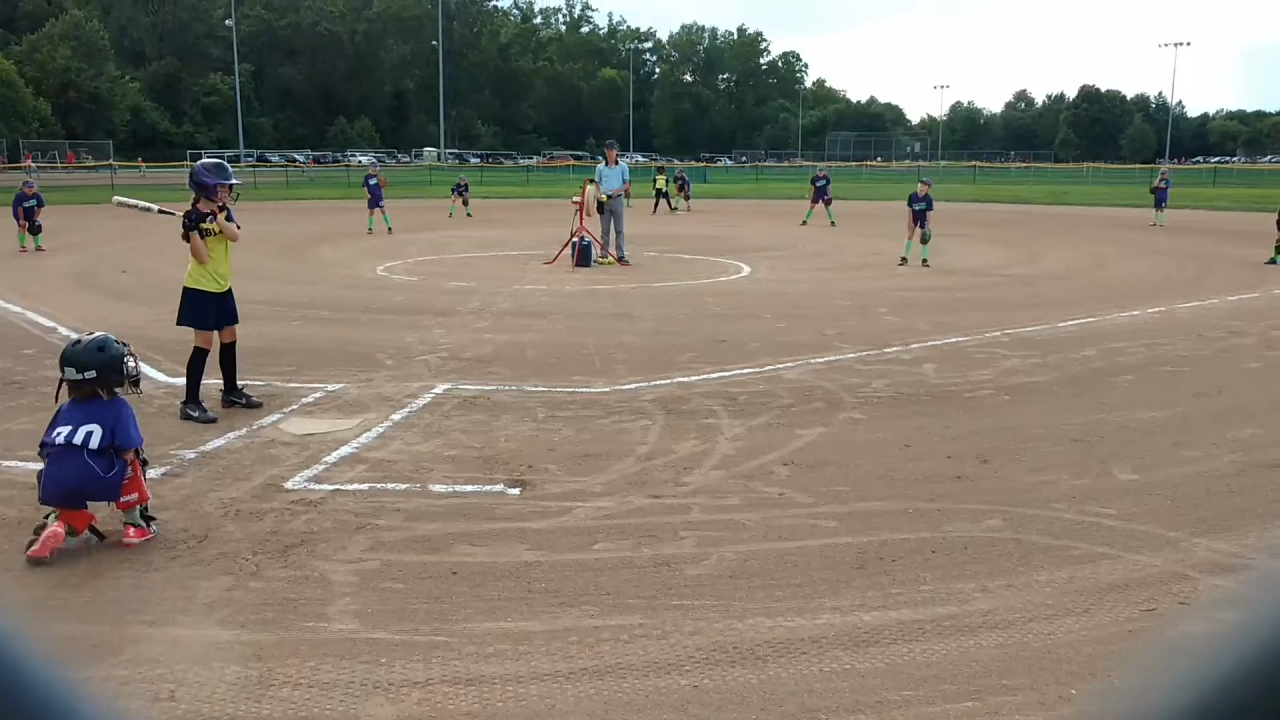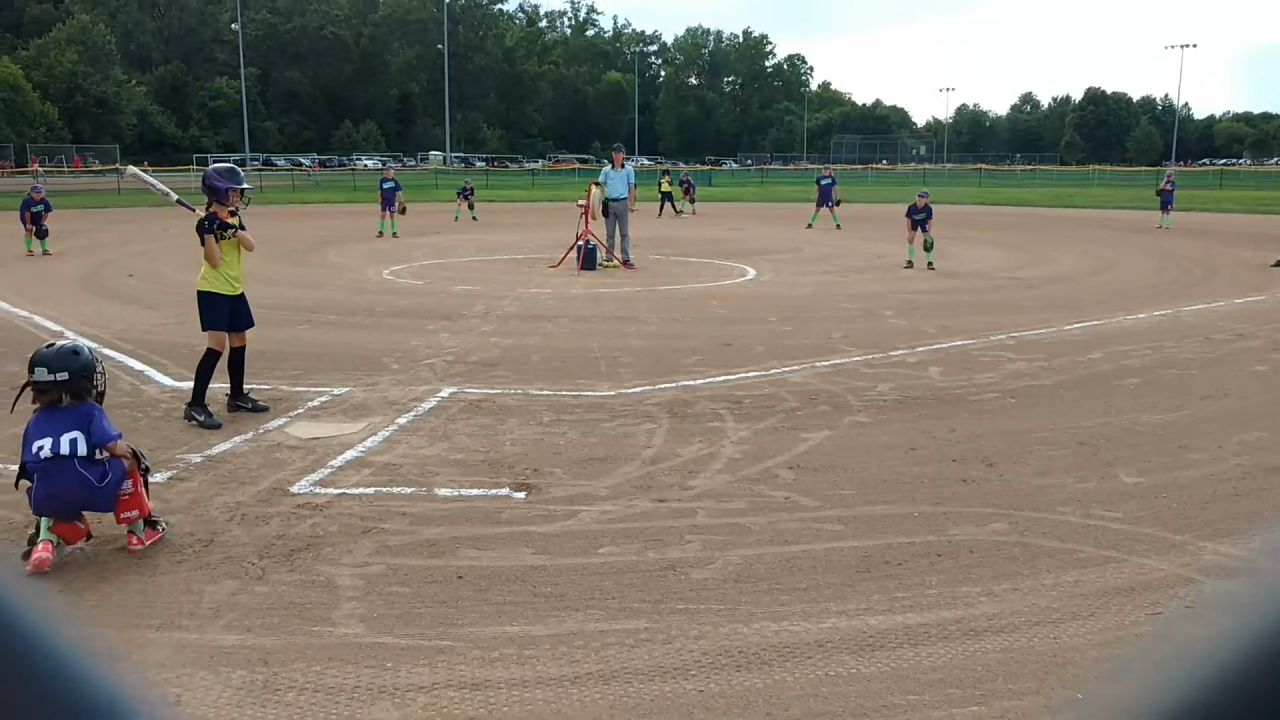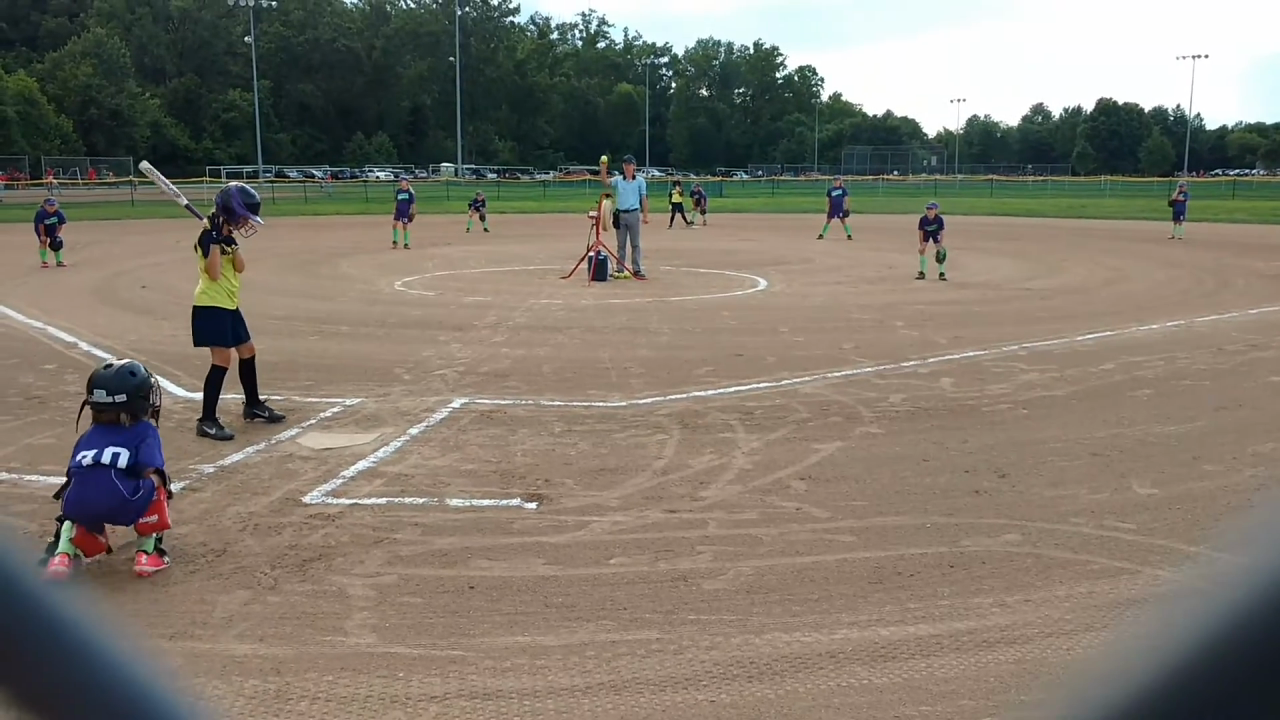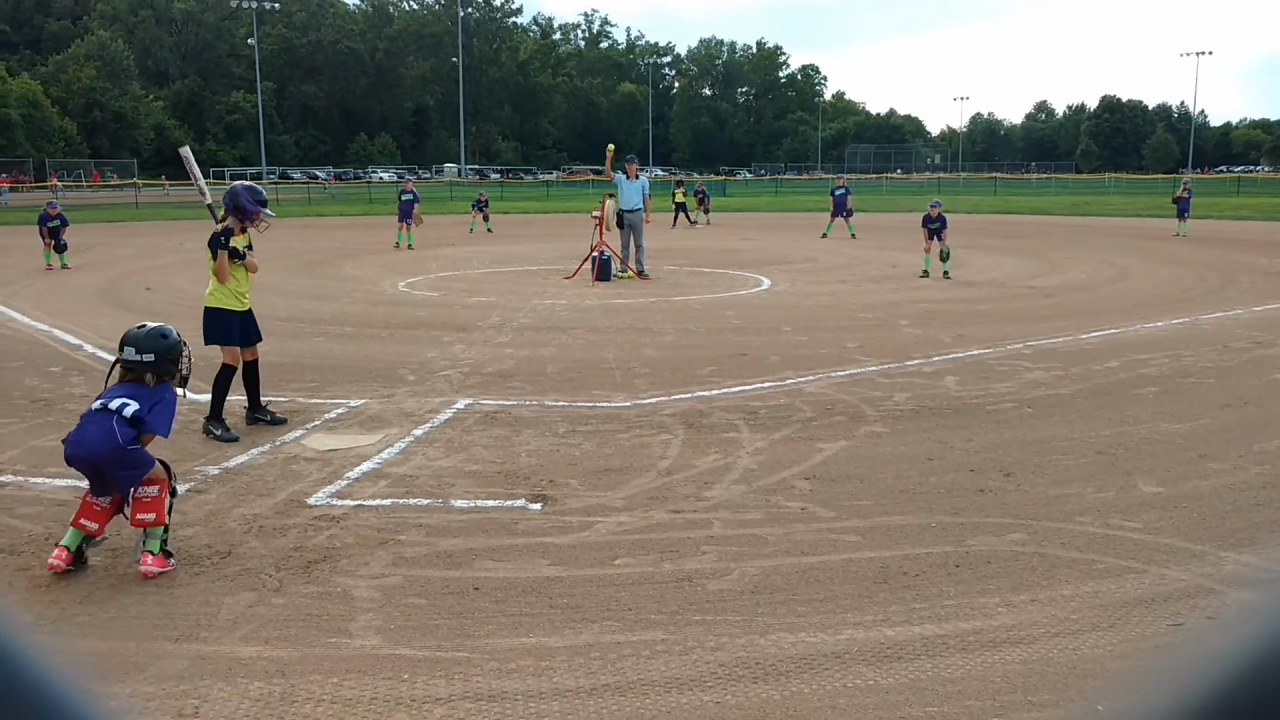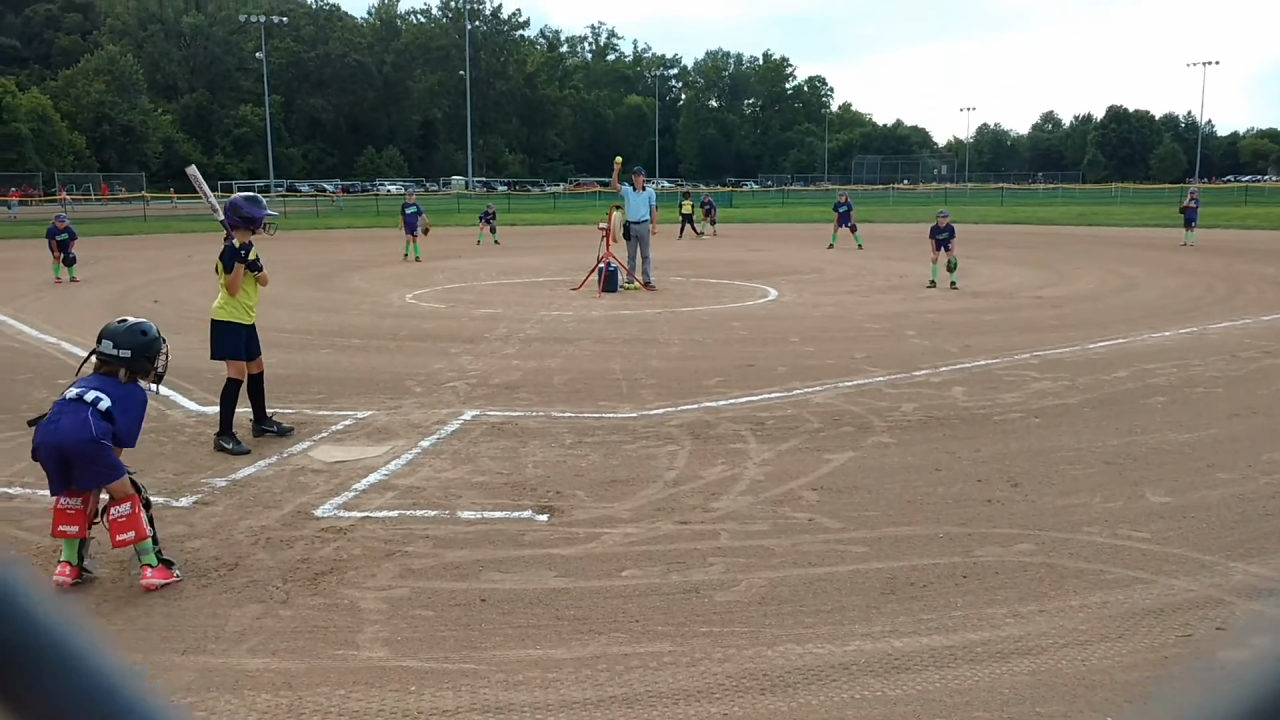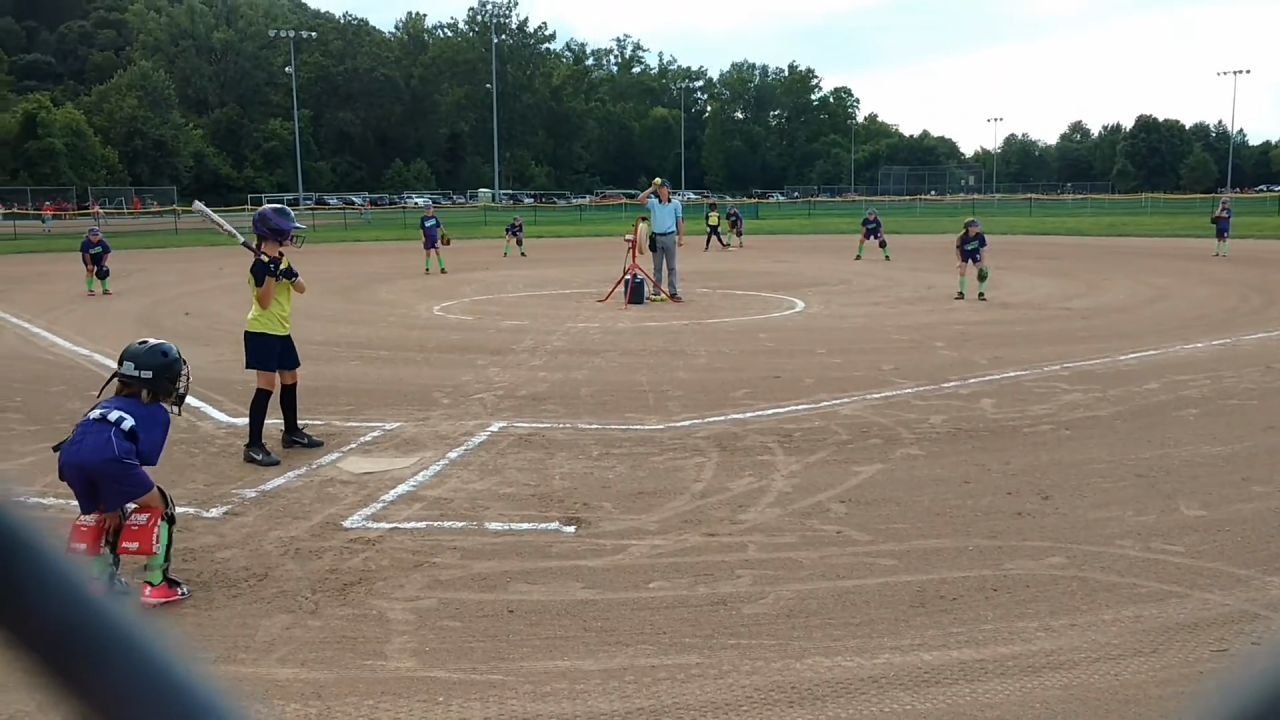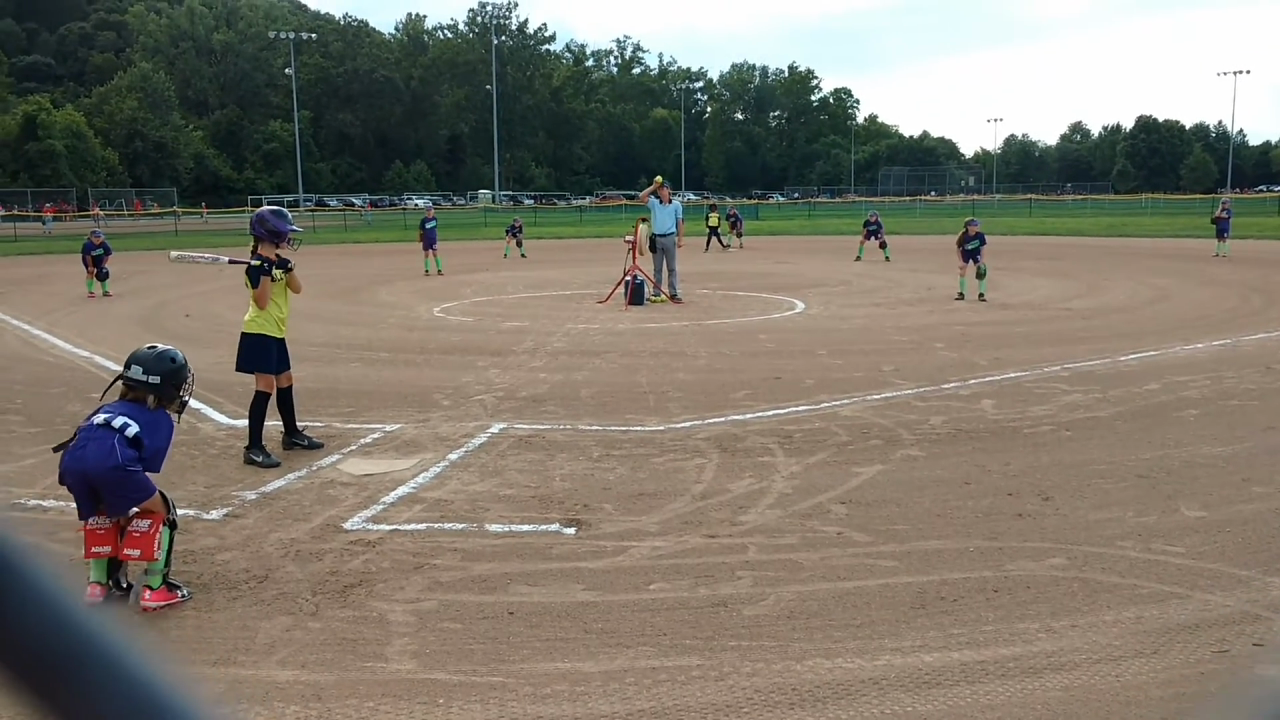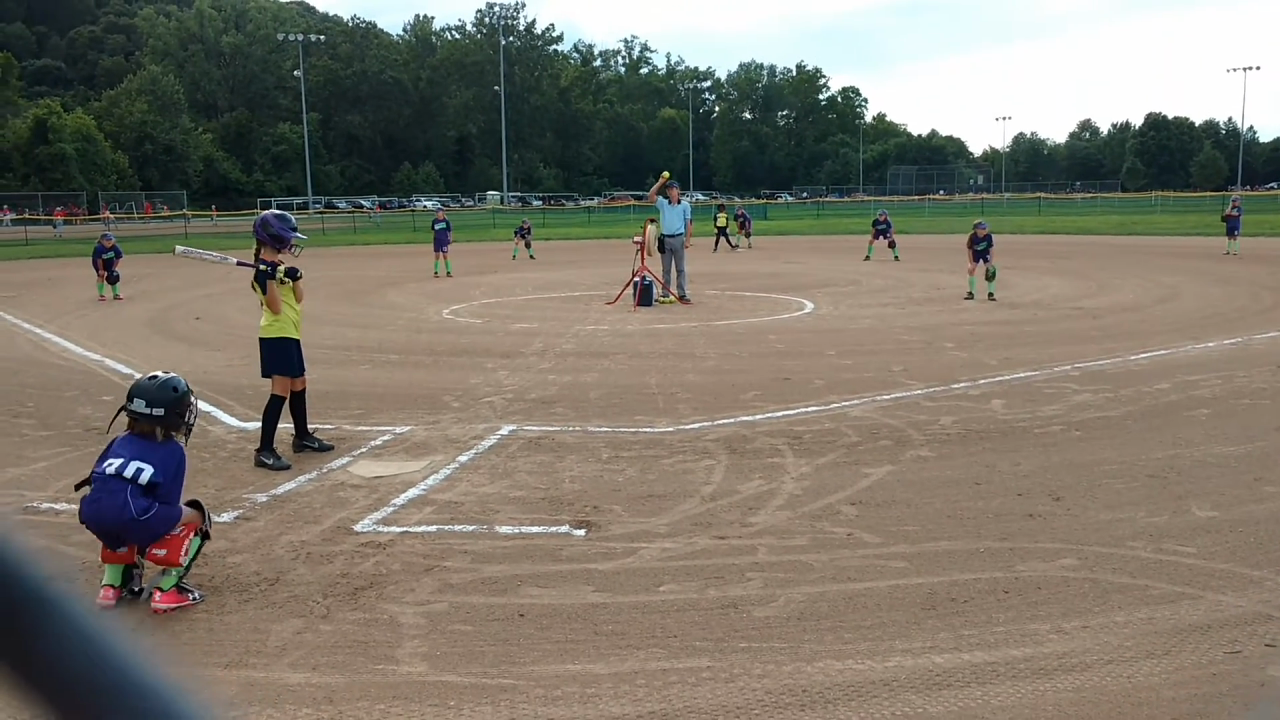
dt=0.4s
person 1, frame 1
left shoulder: (223, 211)
right shoulder: (192, 218)
left elbow: (235, 236)
right elbow: (202, 258)
left wrist: (214, 218)
right wrist: (192, 227)
left hip: (222, 286)
right hip: (200, 288)
left knee: (229, 338)
right knee: (204, 343)
left ankle: (231, 392)
right ankle: (190, 403)
person 1, frame 2
left shoulder: (234, 216)
right shoulder: (206, 223)
left elbow: (250, 246)
right elbow: (215, 261)
left wrist: (232, 229)
right wrist: (210, 232)
left hip: (235, 289)
right hip: (213, 290)
left knee: (239, 342)
right knee: (217, 346)
left ankle: (237, 396)
right ankle: (196, 405)
person 1, frame 3
left shoulder: (228, 234)
right shoulder: (208, 236)
left elbow: (240, 268)
right elbow: (213, 274)
left wrist: (232, 245)
right wrist: (214, 240)
left hip: (229, 304)
right hip: (212, 305)
left knee: (247, 352)
right knee: (222, 360)
left ankle: (253, 405)
right ankle: (207, 420)
person 1, frame 4
left shoulder: (244, 234)
right shoulder: (219, 238)
left elbow: (254, 268)
right elbow: (222, 277)
left wrist: (241, 256)
right wrist: (223, 247)
left hip: (242, 305)
right hip: (222, 306)
left knee: (251, 355)
right knee: (232, 360)
left ankle: (255, 409)
right ankle: (214, 420)
person 1, frame 5
left shoulder: (248, 247)
right shoulder: (231, 251)
left elbow: (264, 281)
right elbow: (232, 290)
left wrist: (257, 268)
right wrist: (239, 260)
left hip: (246, 318)
right hip: (229, 319)
left knee: (256, 367)
right knee: (237, 373)
left ankle: (261, 420)
right ankle: (224, 435)
person 1, frame 6
left shoulder: (280, 258)
right shoulder: (261, 263)
left elbow: (302, 288)
right elbow: (264, 303)
left wrist: (293, 276)
right wrist: (270, 274)
left hip: (280, 330)
right hip: (262, 330)
left knee: (290, 379)
right knee: (267, 385)
left ankle: (291, 432)
right ankle: (253, 446)
person 1, frame 7
left shoulder: (276, 260)
right shoulder: (257, 264)
left elbow: (297, 288)
right elbow: (261, 303)
left wrist: (289, 268)
right wrist: (265, 273)
left hip: (276, 332)
right hip: (259, 332)
left knee: (285, 381)
right knee: (265, 387)
left ankle: (292, 434)
right ankle: (253, 448)
person 1, frame 8
left shoulder: (279, 265)
right shoulder: (263, 269)
left elbow: (298, 298)
right elbow: (275, 308)
left wrist: (296, 277)
right wrist: (271, 278)
left hip: (289, 334)
right hip: (276, 335)
left knee: (298, 385)
right knee: (281, 390)
left ankle: (302, 436)
right ankle: (264, 451)
person 2, frame 1
left shoulder: (66, 408)
right shoulder: (117, 407)
left elbow: (46, 452)
right elbow: (126, 452)
right wrist: (128, 456)
left hip: (52, 486)
right hip: (93, 481)
left knee: (74, 513)
right knee: (132, 460)
left ankle: (57, 526)
right ankle: (135, 525)
person 2, frame 2
left shoulder: (35, 422)
right shoulder: (90, 411)
left elbow: (29, 469)
right elbow: (112, 446)
right wrist: (123, 450)
left hip: (44, 500)
right hip: (87, 491)
right knee: (129, 461)
left ankle: (44, 544)
right ankle: (140, 532)
person 2, frame 3
left shoulder: (89, 435)
right shoulder: (145, 430)
left elbow: (74, 477)
right elbow: (148, 470)
left hip: (77, 506)
right hip: (119, 505)
right knee: (156, 481)
left ankle: (61, 557)
right ankle: (147, 553)
person 2, frame 4
left shoulder: (115, 389)
right shoulder: (165, 393)
right elbow: (147, 435)
right wrist: (130, 467)
left hip: (76, 444)
right hip: (112, 442)
left knee: (104, 487)
right knee: (158, 478)
left ankle: (67, 551)
right ankle: (153, 553)
person 2, frame 5
left shoulder: (86, 381)
right shoulder: (135, 393)
right elbow: (117, 446)
right wrist: (97, 486)
left hip: (46, 435)
right hip: (85, 436)
left knee: (75, 491)
right knee: (127, 495)
left ankle: (69, 565)
right ankle: (152, 567)
person 2, frame 6
left shoulder: (109, 403)
right shoulder: (158, 414)
right elbow: (140, 463)
right wrist: (114, 506)
left hip: (70, 456)
right hip: (109, 456)
left knee: (104, 510)
right knee: (158, 508)
left ankle: (100, 578)
right ankle: (156, 584)
person 2, frame 7
left shoulder: (111, 407)
right shoulder: (161, 420)
right elbow: (146, 468)
right wrist: (124, 505)
left hip: (72, 462)
right hip: (112, 463)
left knee: (104, 513)
right knee: (160, 512)
left ankle: (98, 582)
right ankle: (155, 588)
person 2, frame 8
left shoulder: (122, 440)
right shoulder: (173, 450)
right elbow: (167, 501)
right wrist: (152, 526)
left hip: (93, 512)
right hip: (128, 512)
right knee: (195, 518)
left ankle: (112, 586)
right ankle: (167, 590)
